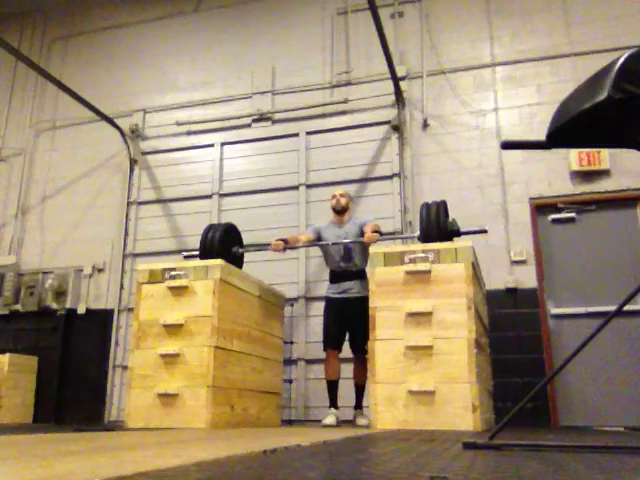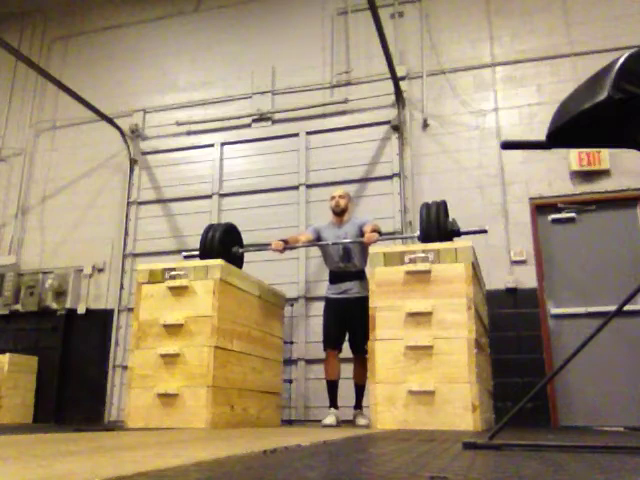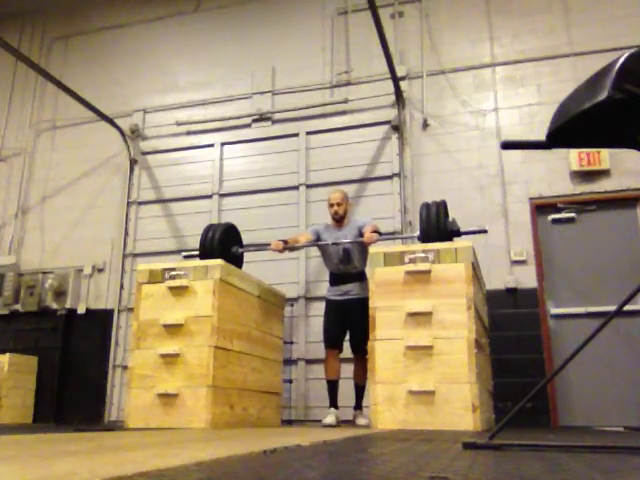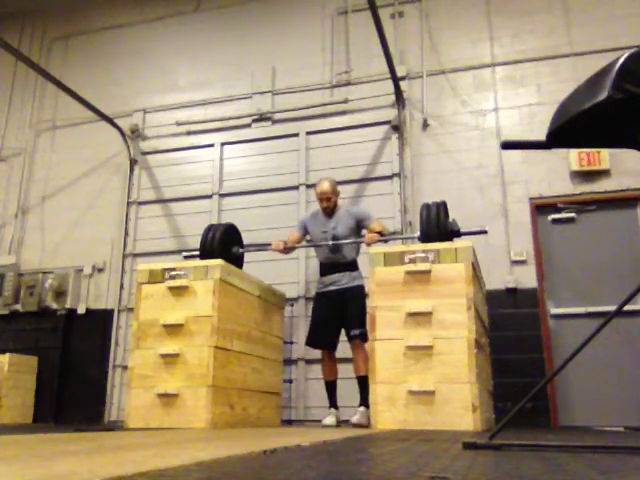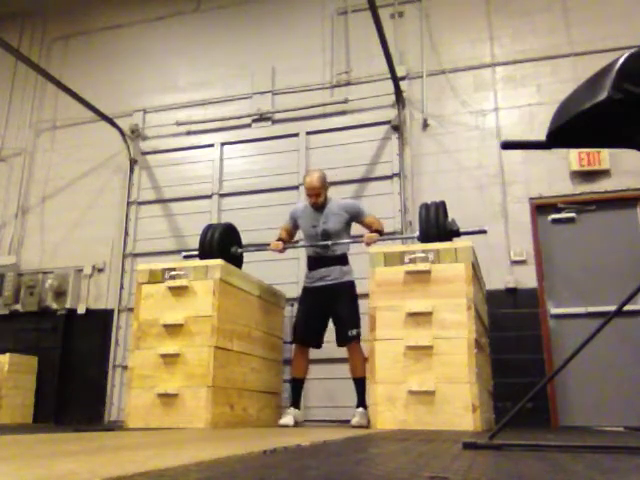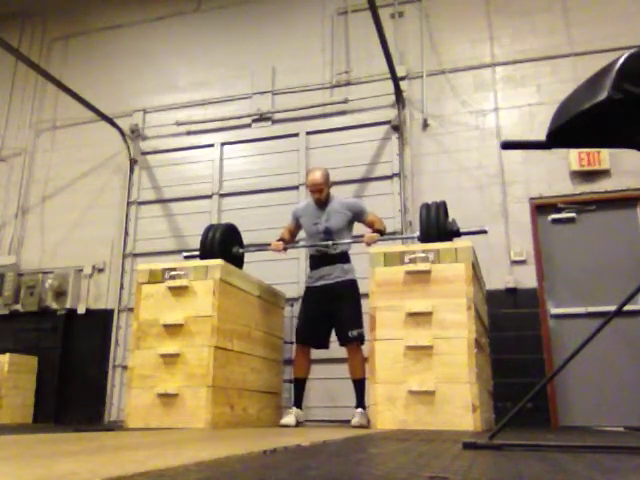
dt=0.7s
person 1, frame 1
left shoulder: (360, 224)
right shoulder: (322, 229)
left elbow: (372, 228)
right elbow: (303, 237)
left wrist: (373, 233)
right wrist: (283, 242)
left hip: (359, 295)
right hip: (334, 296)
left knee: (360, 353)
right knee: (331, 351)
left ankle: (359, 409)
right ankle: (333, 409)
person 1, frame 2
left shoulder: (359, 223)
right shoulder: (321, 229)
left elbow: (372, 229)
right elbow: (302, 238)
left wrist: (373, 233)
right wrist: (284, 242)
left hip: (358, 295)
right hip: (334, 296)
left knee: (360, 353)
right knee: (331, 351)
left ankle: (358, 409)
right ankle: (333, 409)
person 1, frame 3
left shoulder: (359, 225)
right shoulder: (321, 230)
left elbow: (371, 229)
right elbow: (301, 239)
left wrist: (372, 234)
right wrist: (284, 243)
left hip: (359, 296)
right hip: (334, 297)
left knee: (360, 354)
right knee: (331, 351)
left ankle: (358, 409)
right ankle: (333, 408)
person 1, frame 4
left shoulder: (354, 214)
right shoulder: (309, 220)
left elbow: (380, 229)
right elbow: (292, 242)
left wrist: (375, 235)
right wrist: (282, 245)
left hip: (351, 286)
right hip: (325, 289)
left knee: (357, 342)
right knee: (326, 349)
left ankle: (364, 406)
right ankle: (333, 408)
person 1, frame 5
left shoulder: (347, 207)
right shoulder: (298, 212)
left elbow: (375, 224)
right elbow: (287, 232)
left wrist: (375, 234)
right wrist: (280, 242)
left hip: (341, 283)
right hip: (312, 285)
left knee: (351, 342)
right knee: (300, 343)
left ankle: (362, 407)
right ankle: (294, 408)
person 1, frame 6
left shoulder: (349, 205)
right shoulder: (300, 210)
left elbow: (378, 223)
right elbow: (290, 232)
left wrist: (375, 234)
right wrist: (281, 241)
left hip: (343, 282)
right hip: (314, 285)
left knee: (353, 344)
right knee: (302, 344)
left ankle: (360, 408)
right ankle: (296, 408)
